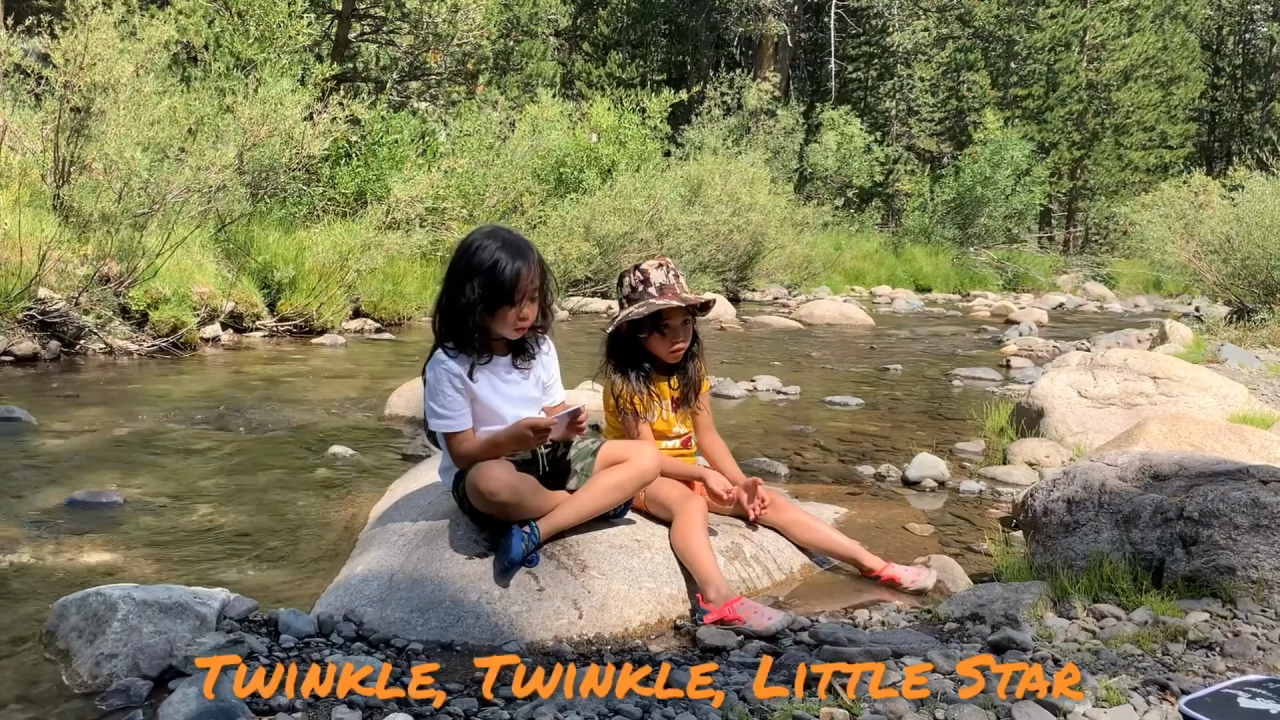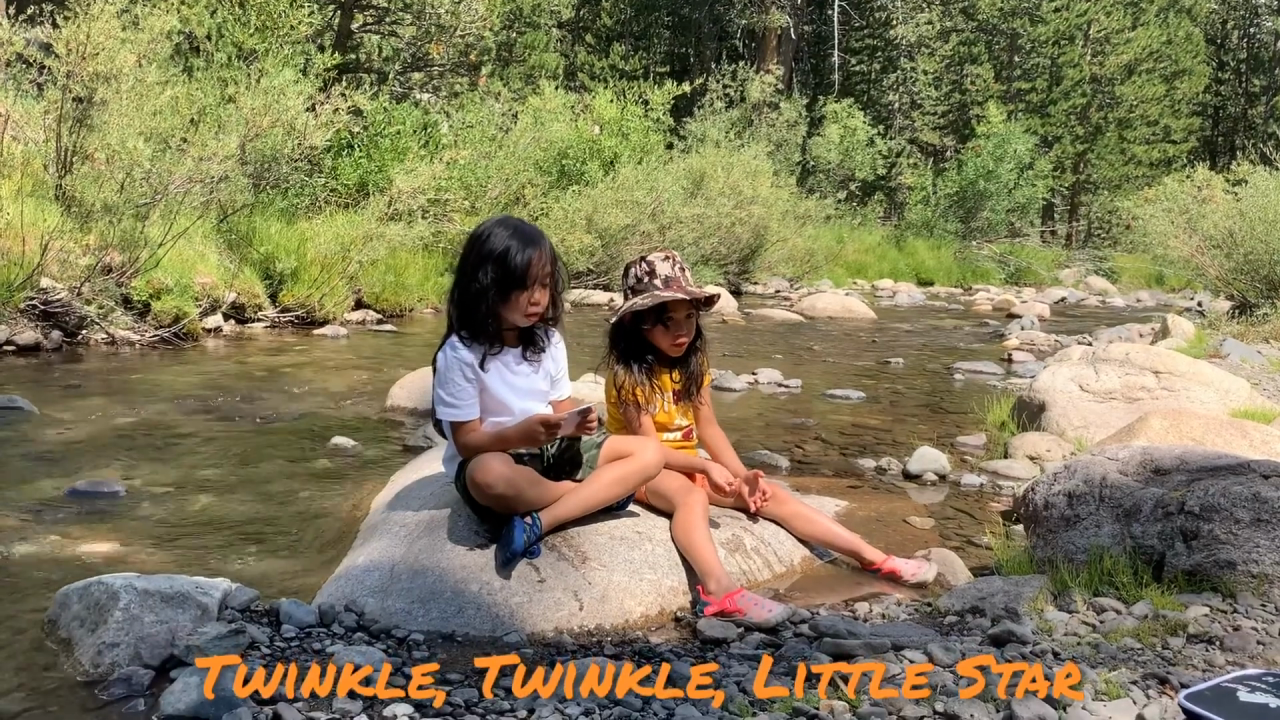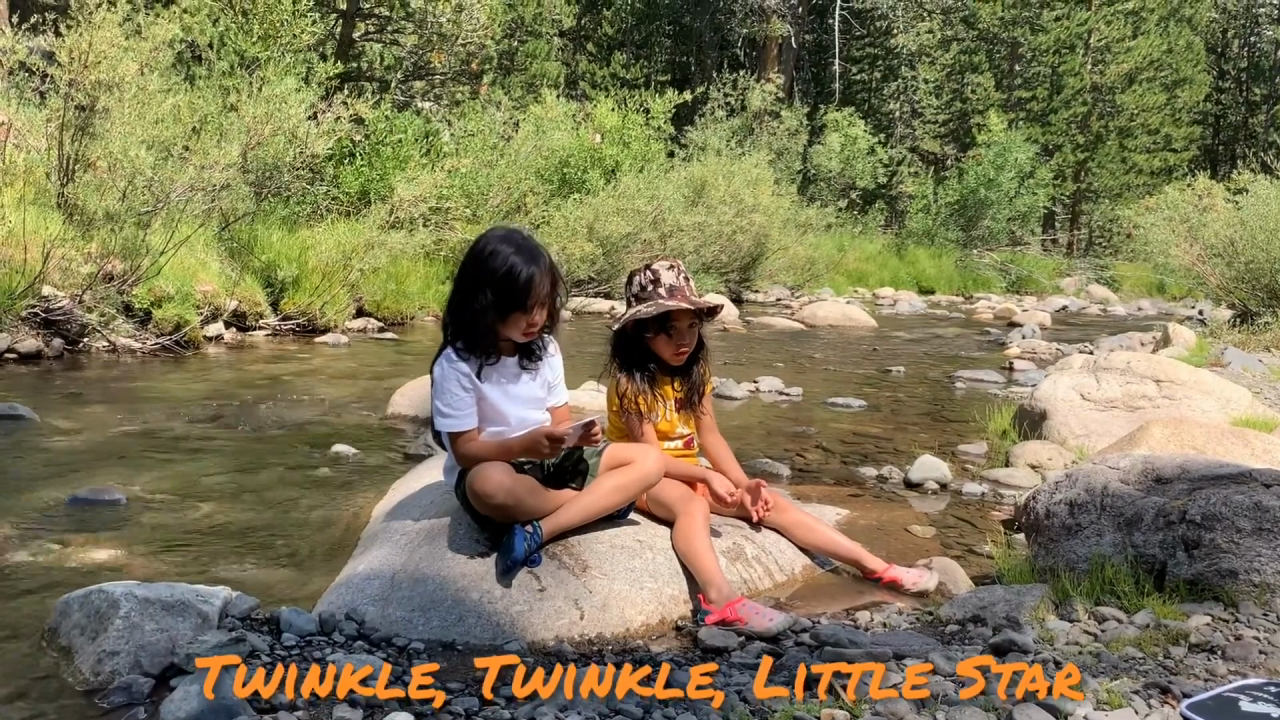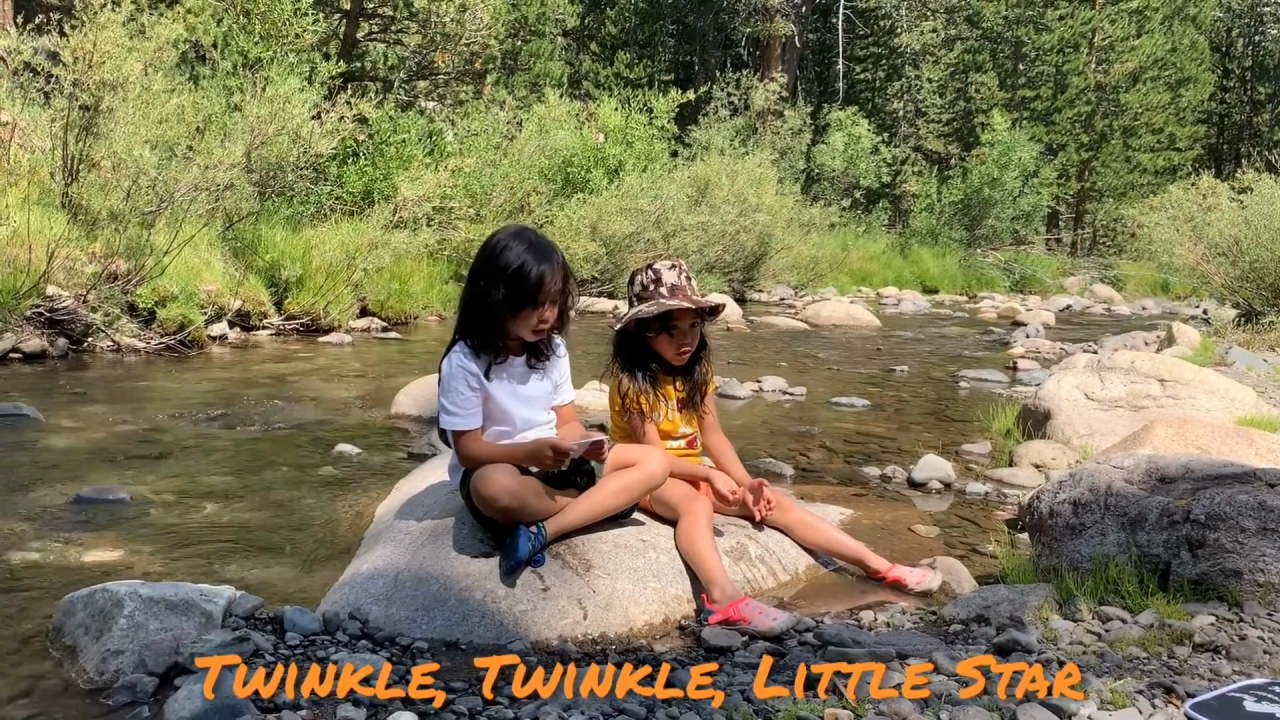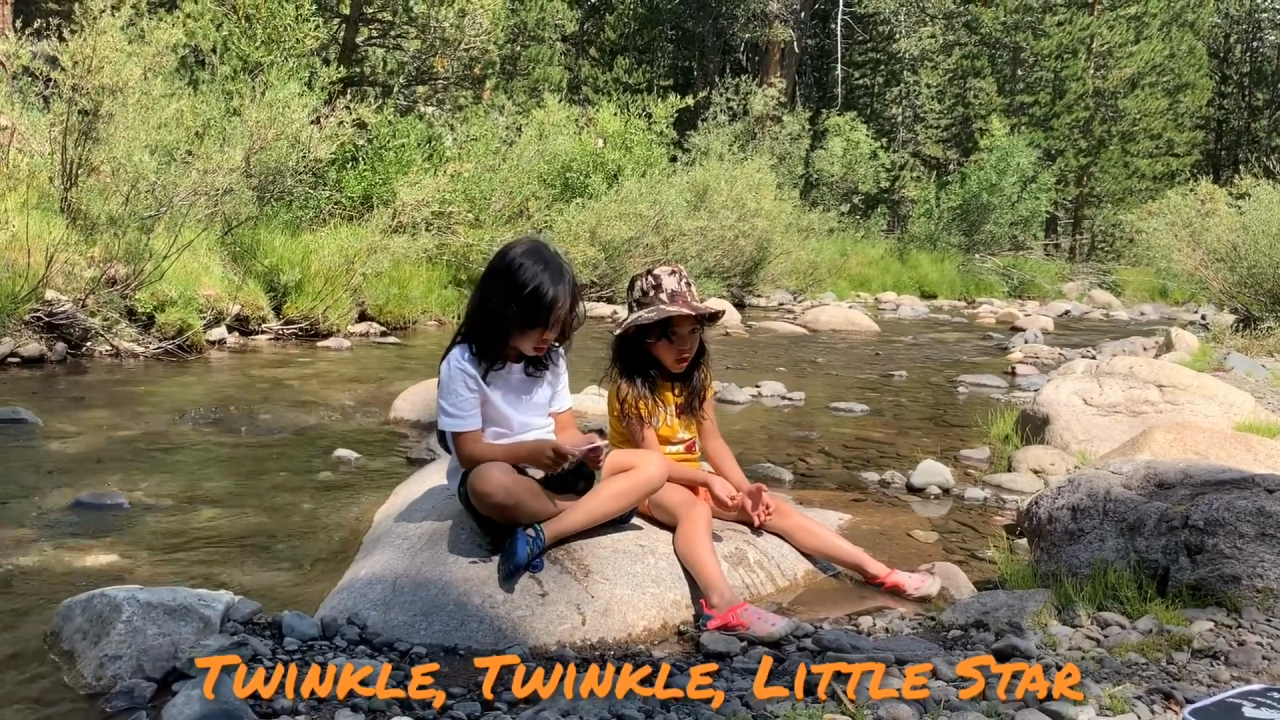
dt=1s
person 1, frame 1
left shoulder: (689, 372)
right shoulder: (627, 383)
left elbow: (708, 437)
left wrist: (741, 482)
right wrist: (703, 475)
left hip: (688, 473)
left knee: (769, 501)
right knee: (691, 505)
left ankle: (873, 566)
right ankle: (718, 600)
person 1, frame 2
left shoulder: (692, 363)
right shoulder: (629, 374)
left elbow: (709, 429)
left wrist: (741, 474)
right wrist: (707, 467)
left hip: (689, 464)
left knee: (770, 494)
right knee: (691, 497)
left ankle: (874, 558)
right ankle: (719, 591)
person 1, frame 3
left shoulder: (693, 372)
right shoulder: (630, 382)
left elbow: (710, 438)
left wrist: (743, 483)
right wrist: (708, 476)
left hip: (689, 474)
left knee: (771, 504)
right knee: (692, 506)
left ankle: (875, 567)
right ankle: (720, 600)
person 1, frame 4
left shoulder: (695, 372)
right shoulder: (632, 381)
left elbow: (713, 437)
left wrist: (746, 483)
right wrist: (710, 475)
left hip: (692, 473)
left knee: (775, 503)
right knee: (696, 505)
left ankle: (879, 567)
right ankle: (724, 599)
person 1, frame 5
left shoulder: (695, 378)
right shoulder: (631, 386)
left elbow: (712, 443)
right elbow: (653, 460)
left wrist: (744, 487)
right wrist: (708, 479)
left hip: (692, 478)
left knee: (773, 508)
right knee: (695, 510)
left ankle: (878, 572)
right ankle: (722, 604)
person 2, frame 1
left shoulder: (539, 347)
right shoulder: (450, 365)
left elbow: (555, 419)
right elbow: (462, 454)
left wrist: (567, 427)
right wrist: (508, 439)
left hip: (547, 457)
right hip: (489, 468)
left knee: (645, 458)
right knee: (492, 483)
left ankle: (536, 531)
right ankle: (598, 499)
person 2, frame 2
left shoulder: (548, 341)
right shoulder: (460, 355)
left elbow: (561, 411)
right elbow: (467, 443)
left wrist: (575, 424)
right wrist: (518, 435)
left hip: (551, 452)
right hip: (494, 459)
left knee: (649, 454)
right knee: (488, 476)
left ankle: (539, 523)
right ankle: (601, 491)
person 2, frame 3
left shoulder: (545, 349)
right shoulder: (457, 365)
left elbow: (560, 421)
right elbow: (465, 452)
right wrist: (521, 445)
left hip: (549, 461)
right hip: (495, 469)
left knee: (649, 461)
right knee: (488, 484)
left ankle: (538, 531)
right ankle: (601, 500)
person 2, frame 4
left shoulder: (553, 349)
right shoulder: (465, 362)
left elbow: (567, 423)
right elbow: (468, 450)
left wrist: (585, 442)
right wrist: (527, 453)
left hip: (555, 466)
right hip: (500, 471)
left knee: (653, 463)
right knee: (495, 488)
left ankle: (544, 531)
right ankle: (606, 499)
person 2, frame 5
left shoulder: (551, 357)
right shoulder: (464, 365)
left elbow: (564, 429)
right elbow: (468, 451)
left wrist: (581, 445)
right wrist: (529, 452)
left hip: (552, 469)
right hip: (497, 476)
left knee: (651, 467)
right knee: (491, 483)
left ankle: (541, 535)
right ankle: (604, 505)
